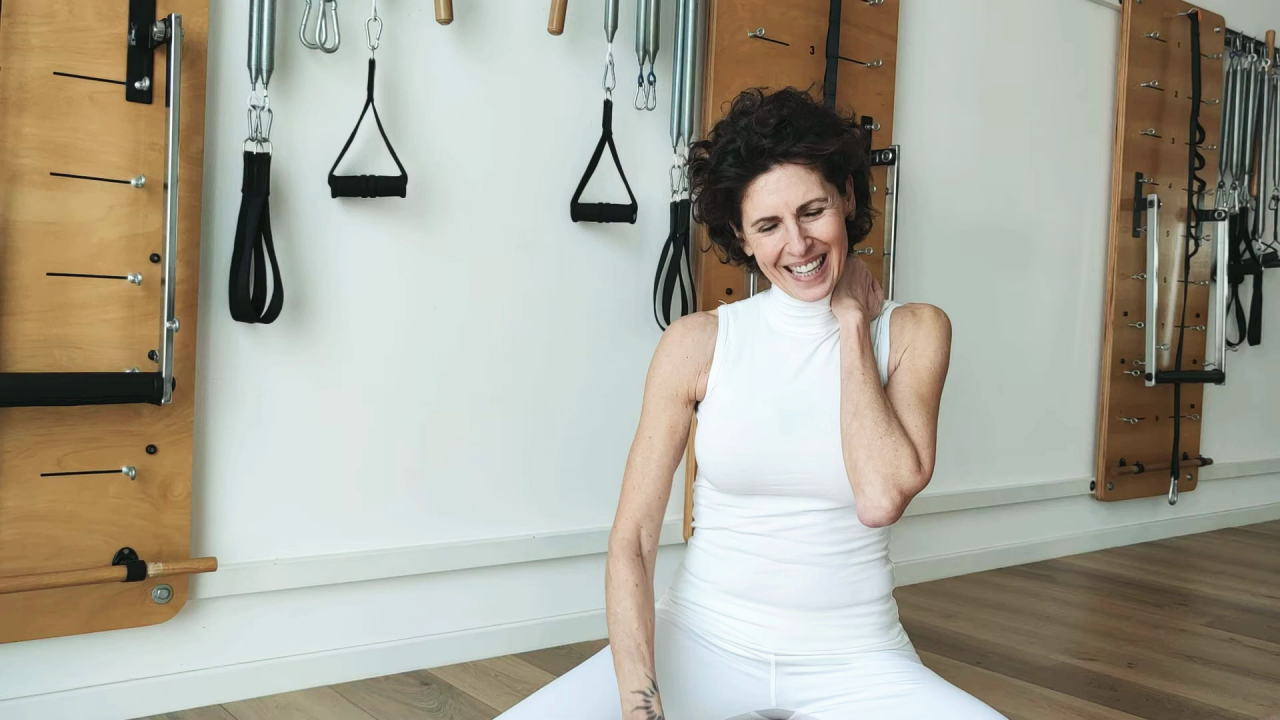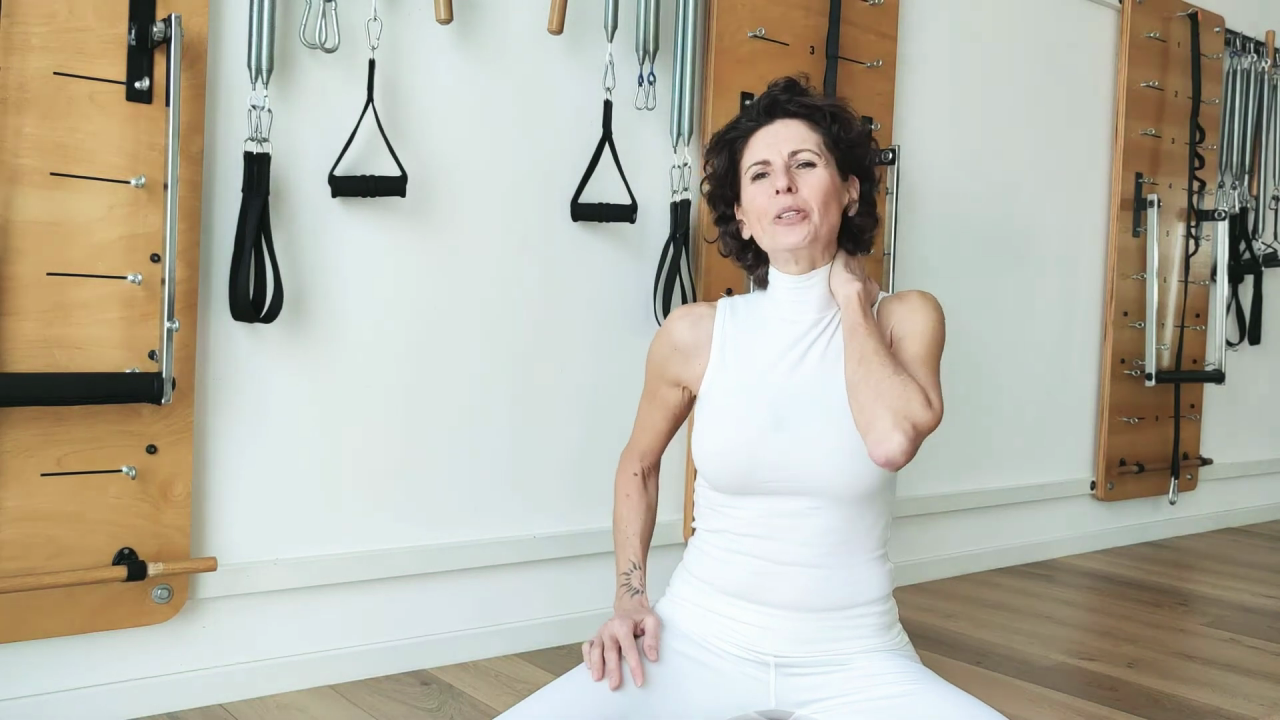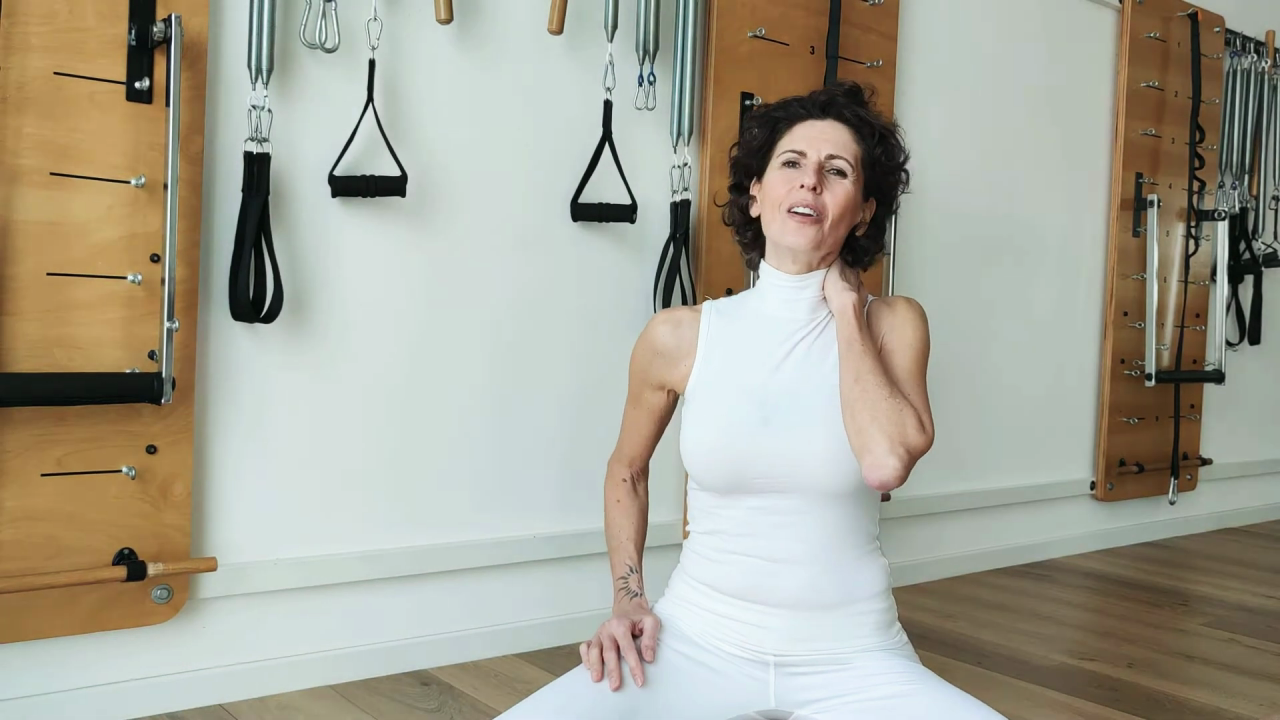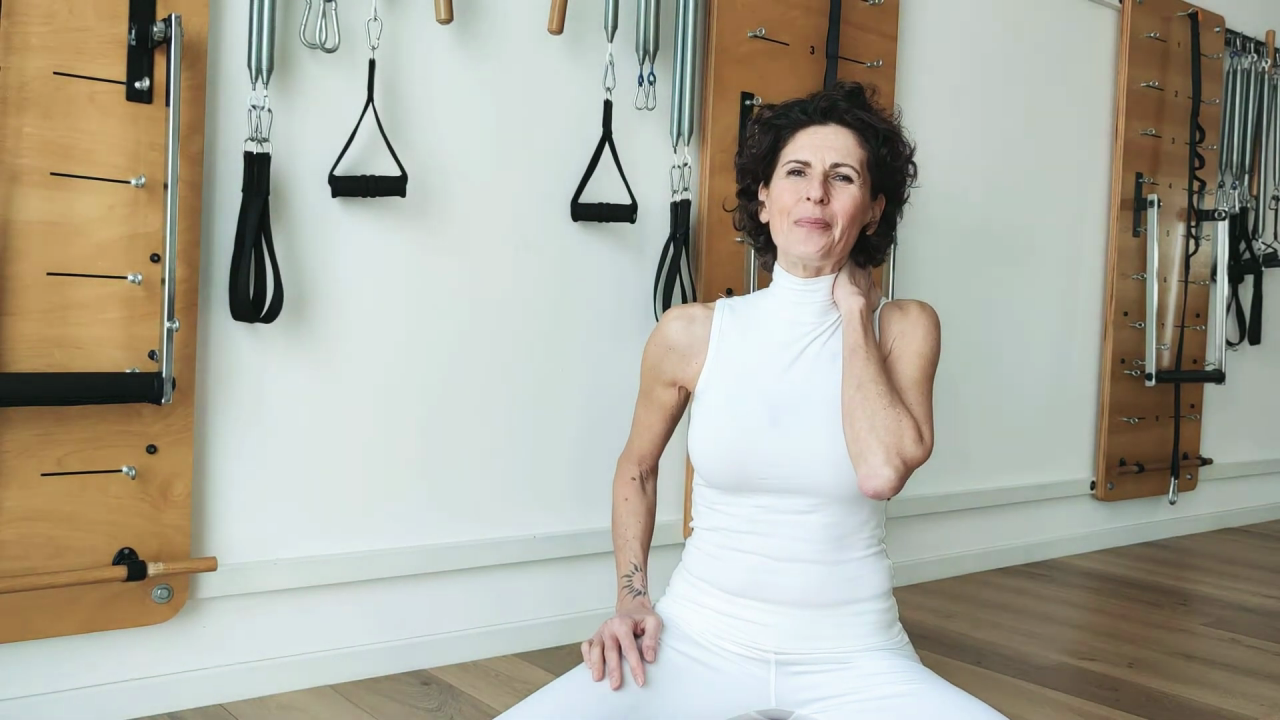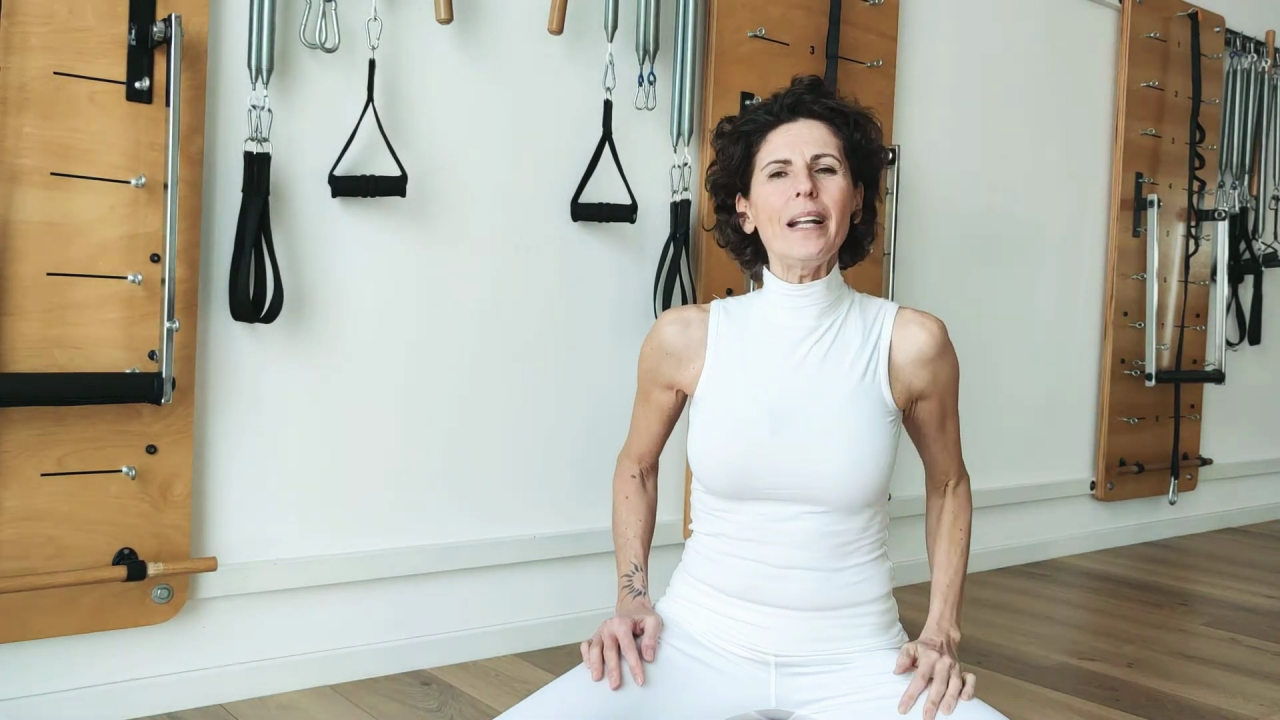
dt=1s
person 1, frame 1
left shoulder: (913, 331)
right shoulder: (697, 343)
left elbow: (882, 499)
right elbow: (631, 543)
left wrist: (853, 323)
left hip: (852, 659)
right hip: (703, 640)
person 1, frame 2
left shoulder: (905, 317)
right shoulder: (694, 333)
left elbow: (894, 440)
right elbow: (638, 466)
left wrist: (852, 297)
right wrist: (629, 598)
left hip: (851, 660)
right hip: (700, 641)
person 1, frame 3
left shoulder: (892, 323)
right shoulder: (678, 335)
left elbow: (887, 462)
right elbow: (626, 470)
left wrist: (844, 308)
right wrist: (628, 600)
left hip: (850, 658)
right hip: (698, 642)
person 1, frame 4
left shoulder: (904, 326)
right shoulder: (690, 332)
left elbow: (882, 470)
right elbow: (636, 467)
left wrist: (854, 309)
right wrist: (630, 599)
left hip: (851, 657)
right hip: (699, 639)
person 1, frame 5
left shoulder: (910, 342)
right shoulder: (684, 336)
left elbow: (948, 484)
right elbow: (636, 466)
left wrist: (941, 633)
right wrist: (630, 599)
left hip: (851, 659)
right hip: (699, 641)
